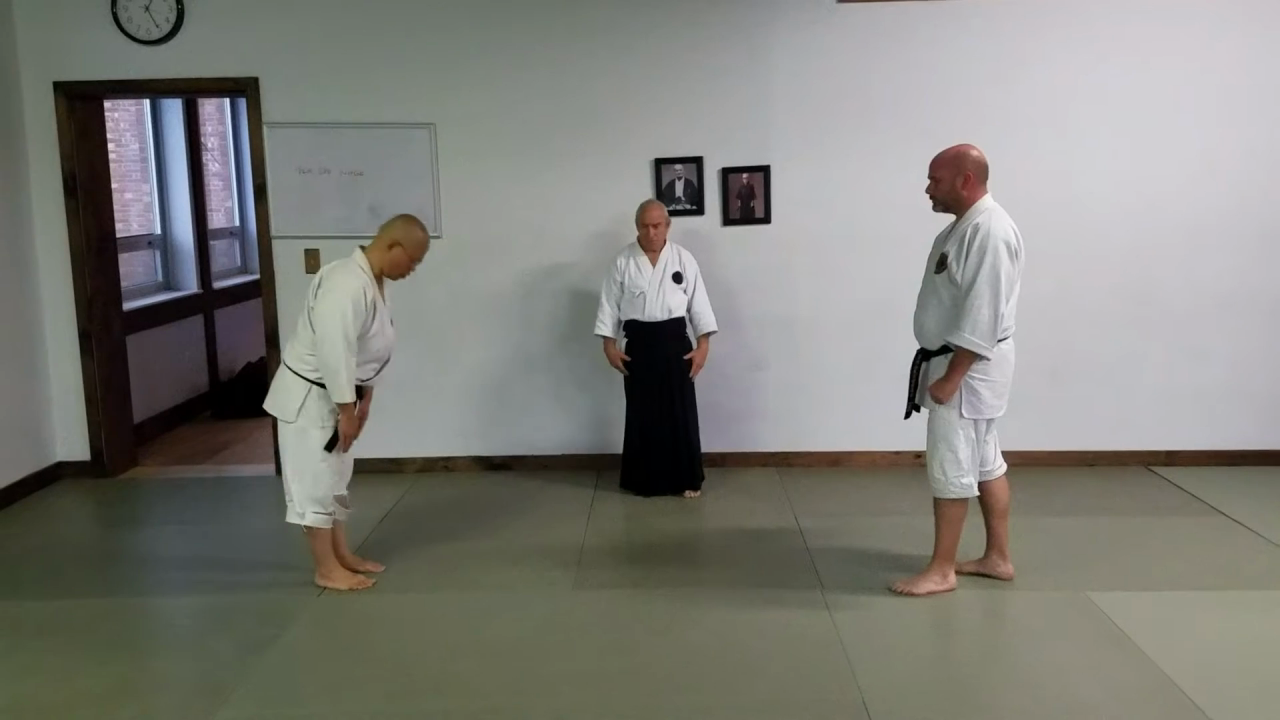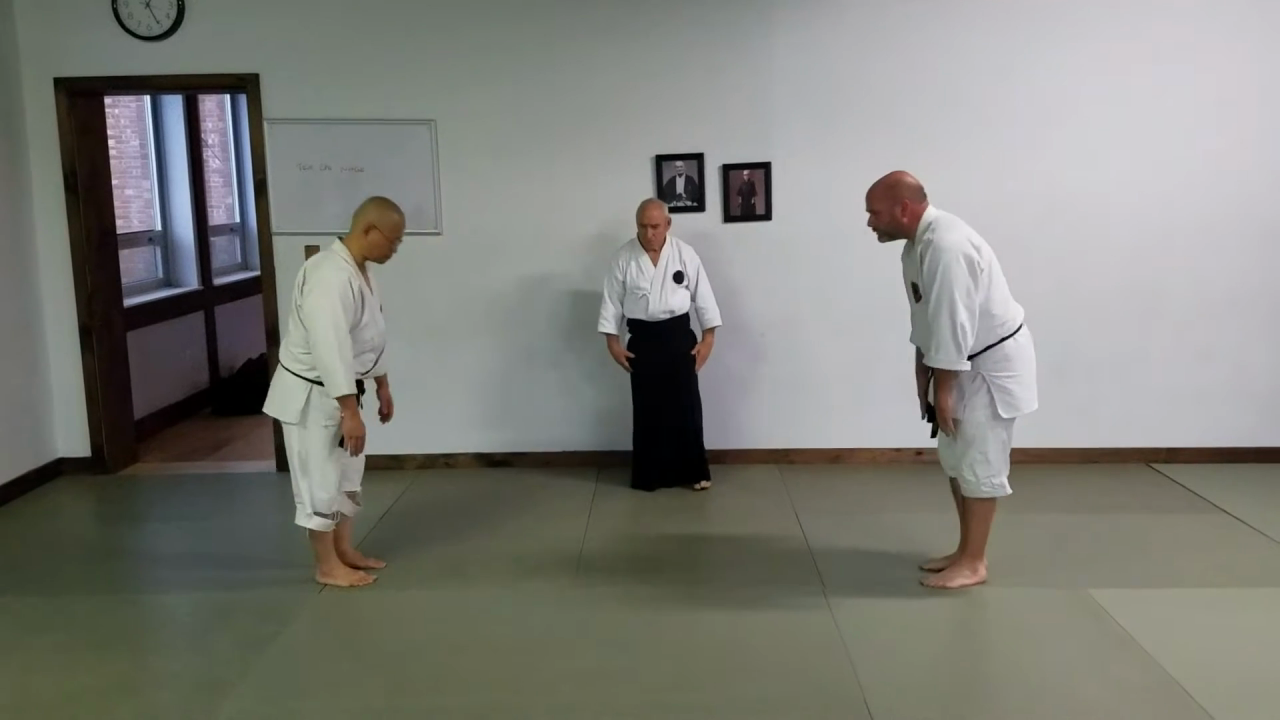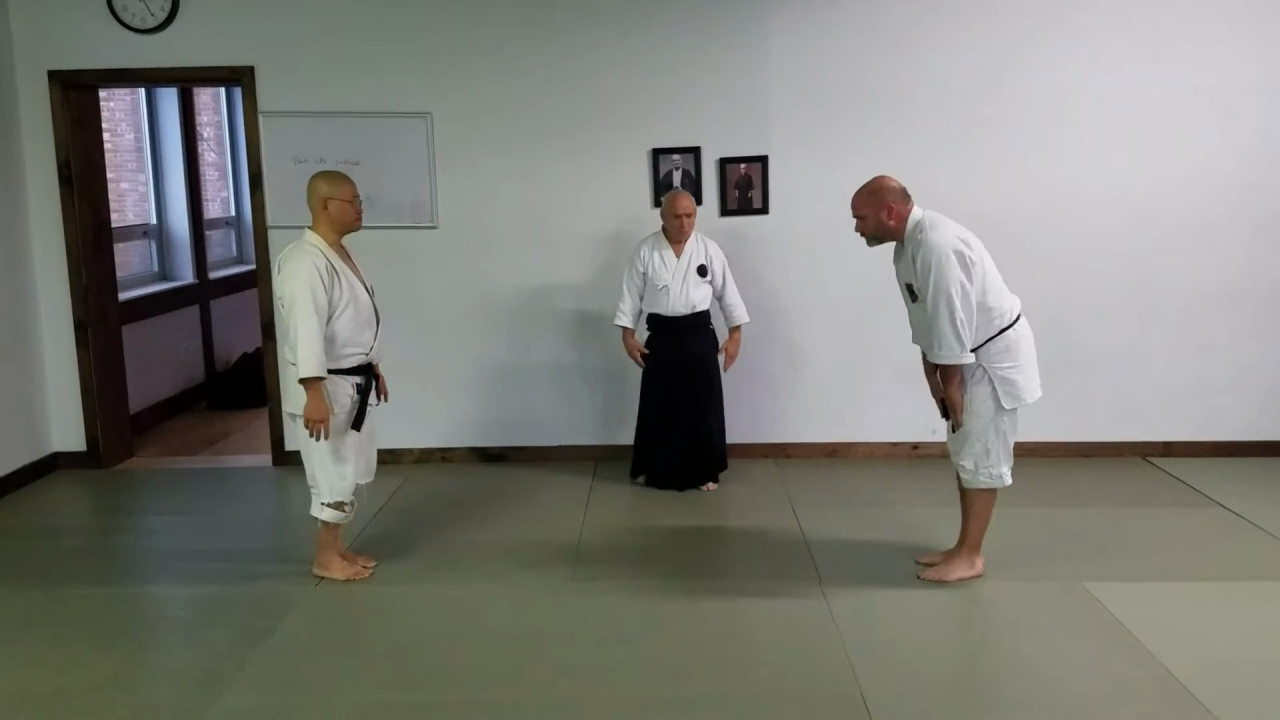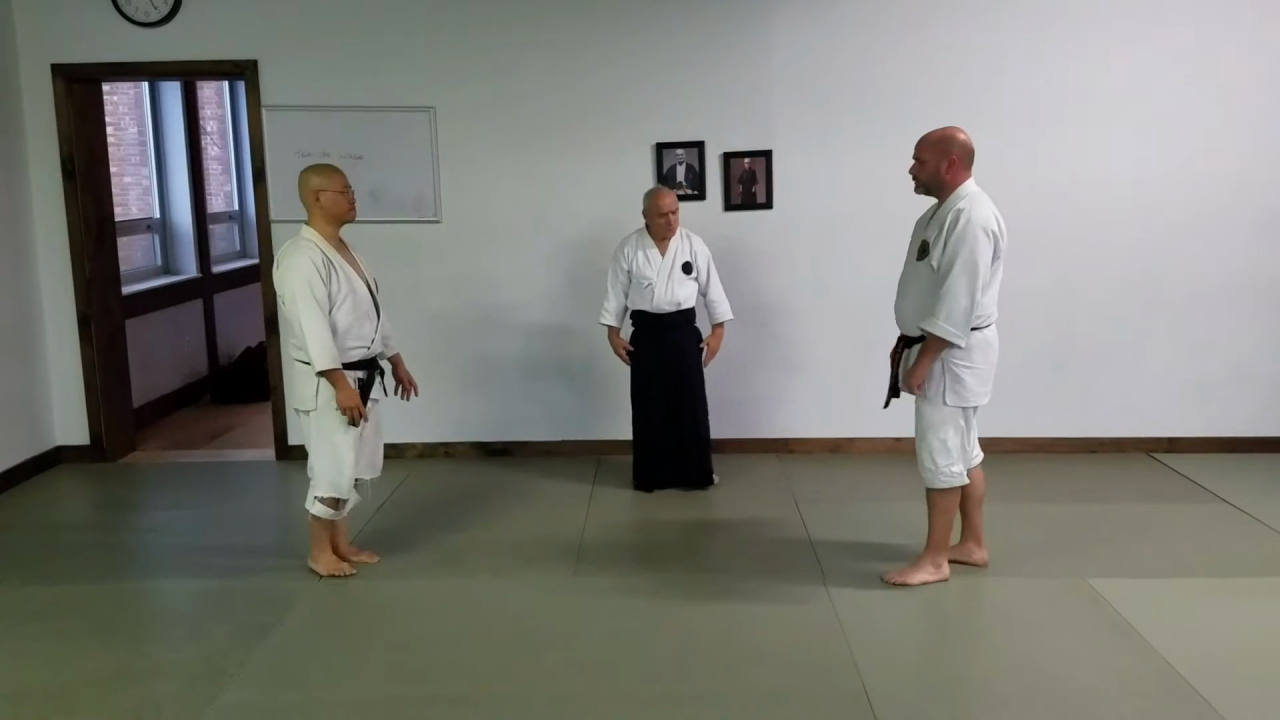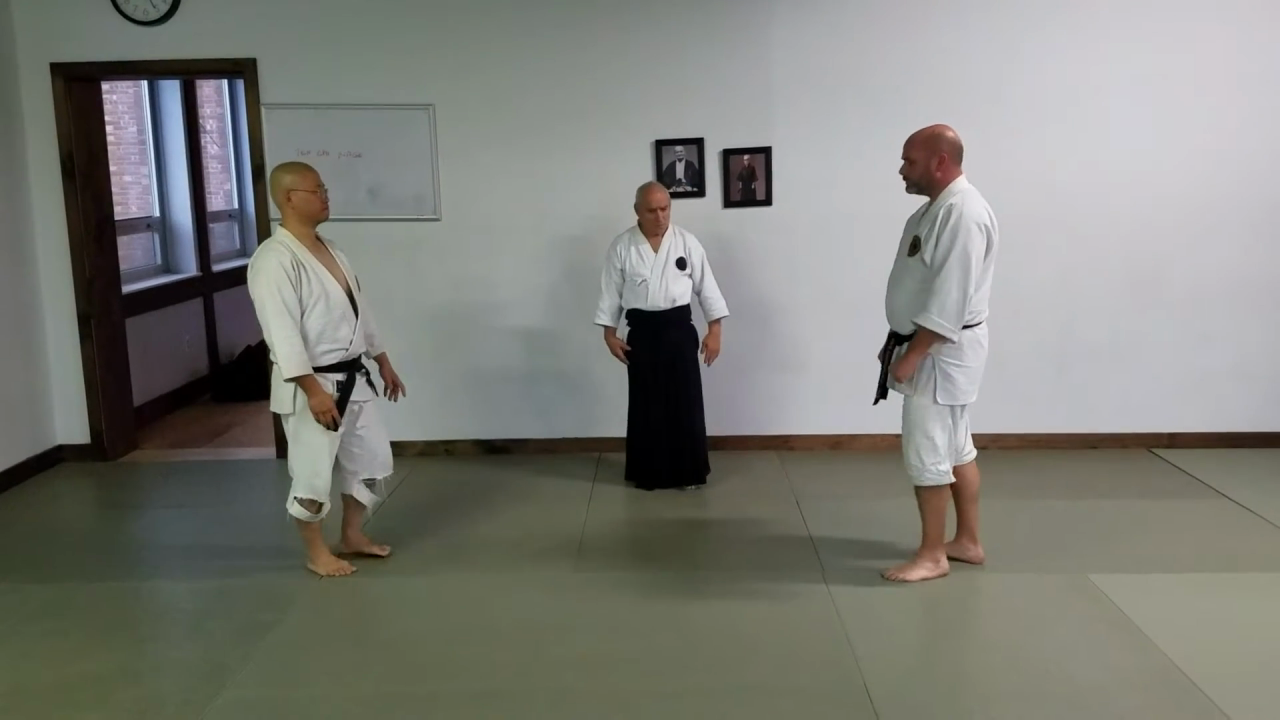
dt=0.7s
person 1, frame 1
left shoulder: (989, 231)
right shoulder: (966, 225)
left elbow: (982, 317)
left wrist: (951, 377)
right wrist: (945, 370)
left hip: (968, 369)
right hip: (955, 363)
left knee: (950, 466)
right knee: (984, 461)
left ankle: (941, 569)
right ankle: (998, 557)
person 1, frame 2
left shoulder: (945, 245)
right shoulder: (919, 241)
left elbow: (952, 324)
right elbow: (928, 320)
left wrist: (943, 392)
right wrist: (924, 376)
left hip: (994, 364)
right hip: (974, 362)
left knee: (980, 465)
right knee: (958, 459)
left ankle: (972, 563)
right ankle: (966, 552)
person 1, frame 3
left shoulder: (935, 244)
right shoulder: (910, 242)
left elbow: (951, 320)
right elbow: (928, 321)
left wrist: (952, 384)
right wrist: (933, 377)
left hip: (995, 356)
right hip: (976, 355)
left knee: (981, 457)
right knee: (966, 452)
left ankle: (970, 556)
right ankle: (964, 547)
person 1, frame 4
left shoulder: (970, 216)
right shoulder: (944, 210)
left elbow: (957, 303)
left wrist: (922, 360)
right wrist: (906, 345)
left hip: (951, 354)
right hip: (937, 350)
left knee: (940, 456)
right knee: (962, 451)
left ankle: (934, 560)
right ankle: (972, 544)
person 1, frame 5
left shoulder: (962, 212)
right shoulder: (937, 208)
left elbow: (948, 300)
left wrist: (911, 356)
right wrist: (896, 343)
left hip: (942, 350)
right hip: (926, 347)
left knee: (927, 452)
right knee: (955, 447)
left ankle: (932, 554)
right ankle: (968, 542)
person 2, frame 1
left shoulder: (373, 280)
right shoulder: (346, 284)
left elbow: (370, 349)
right elbow: (336, 354)
left wrist: (363, 400)
right wrist: (348, 411)
left hip: (332, 395)
right hip: (309, 396)
left knee: (335, 477)
right knee: (313, 480)
left ankle: (342, 555)
right ankle: (326, 569)
person 2, frame 2
left shoulder: (357, 269)
right shoulder: (331, 276)
left elbow: (370, 335)
right elbow: (332, 348)
left wrist: (382, 385)
right wrist: (351, 412)
left hip: (336, 392)
right hip: (311, 395)
left knee: (345, 475)
right knee: (319, 481)
left ankle: (344, 550)
right ankle: (327, 566)
person 2, frame 3
left shoulder: (339, 254)
right shoulder: (305, 262)
right elbow: (306, 332)
left wrist: (374, 368)
right wrist: (315, 394)
left hip: (354, 382)
right hip: (325, 385)
left knee: (353, 469)
right knee: (333, 472)
left ankle: (337, 548)
right ankle: (325, 558)
person 2, frame 4
left shoulder: (343, 249)
right shoulder: (302, 257)
left elbow: (371, 312)
right elbow: (313, 327)
left wrist: (396, 361)
right wrist: (340, 385)
left hip: (361, 375)
right hip: (327, 382)
left knee: (354, 466)
right knee: (332, 468)
left ankle: (339, 542)
right ankle: (319, 551)
person 2, frame 5
left shoulder: (328, 249)
right shoulder: (275, 260)
left elbow: (358, 310)
right elbow: (282, 333)
left wrist: (383, 362)
right wrist: (313, 390)
left hip: (351, 378)
right hip: (311, 385)
left knee: (370, 458)
right knee: (314, 473)
left ankle: (352, 535)
right ankle: (316, 552)
person 3, frame 1
left shoulder: (683, 258)
right shoulder: (623, 261)
left elbow: (698, 302)
right elbow: (610, 304)
left wrist: (703, 345)
right wrist: (610, 345)
left hip: (675, 342)
right hip: (639, 344)
left knee: (681, 413)
right knee: (642, 414)
left ankle: (686, 479)
right ankle: (643, 480)
person 3, frame 2
left shoulder: (684, 254)
right shoulder: (624, 258)
left elbow: (702, 296)
right elbow: (612, 301)
left wrist: (708, 337)
right wrist: (613, 342)
left hip: (679, 337)
right hip: (643, 340)
left knee: (686, 405)
right knee: (648, 409)
left ankle: (694, 471)
right ankle: (649, 474)
person 3, frame 3
left shoulder: (708, 249)
right shoulder: (645, 250)
left elbow: (727, 292)
right elbow: (631, 294)
left wrist: (735, 334)
right wrist: (628, 335)
left hip: (698, 335)
right hip: (661, 336)
left knee: (703, 406)
right knee: (657, 406)
left ankle: (704, 472)
right ankle: (654, 470)
person 3, frame 4
left shoulder: (693, 244)
right shoulder: (629, 248)
left elbow: (711, 288)
right elbow: (617, 292)
left wrist: (717, 330)
right wrist: (613, 333)
left hip: (683, 332)
right hip: (646, 334)
left knee: (690, 403)
right knee: (648, 407)
left ankle: (695, 471)
right ankle: (650, 473)
person 3, frame 5
left shoulder: (686, 242)
right shoulder: (621, 246)
left elbow: (706, 286)
right elbow: (611, 292)
left wrist: (714, 329)
right wrist: (610, 333)
left hip: (679, 330)
right hip: (642, 333)
left knee: (686, 403)
right knee: (645, 405)
left ankle: (688, 471)
right ankle: (648, 472)
